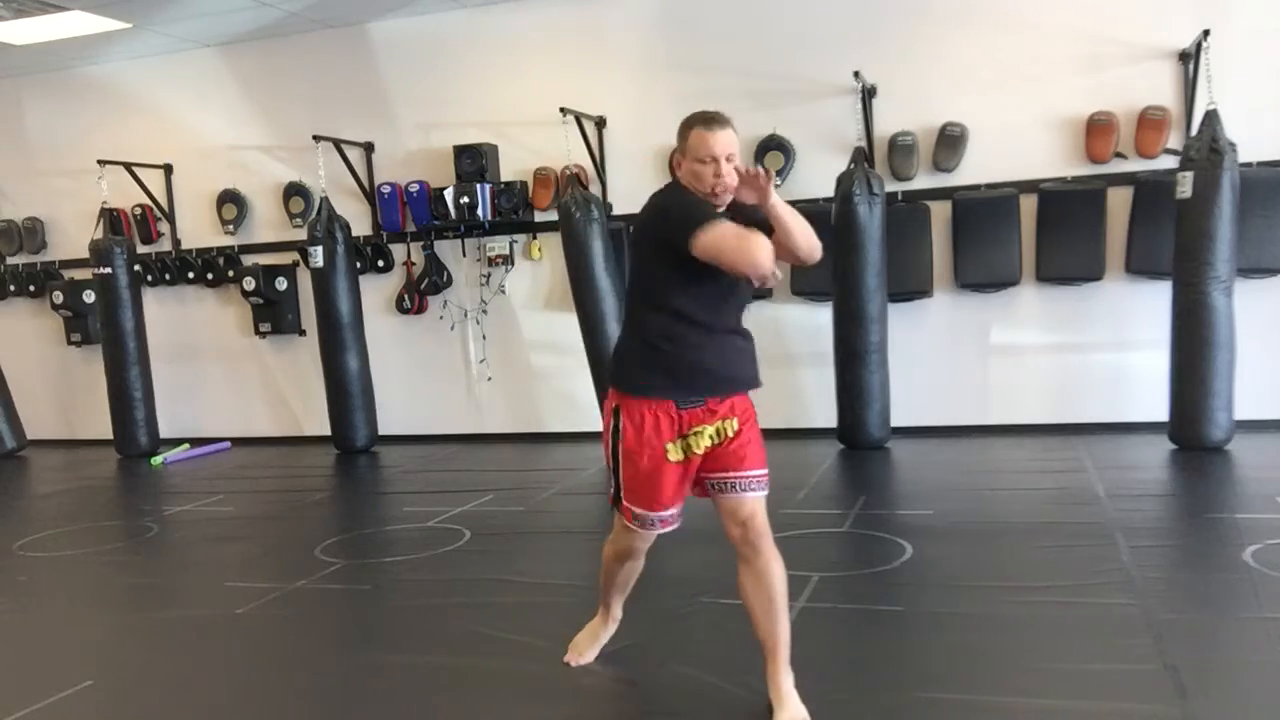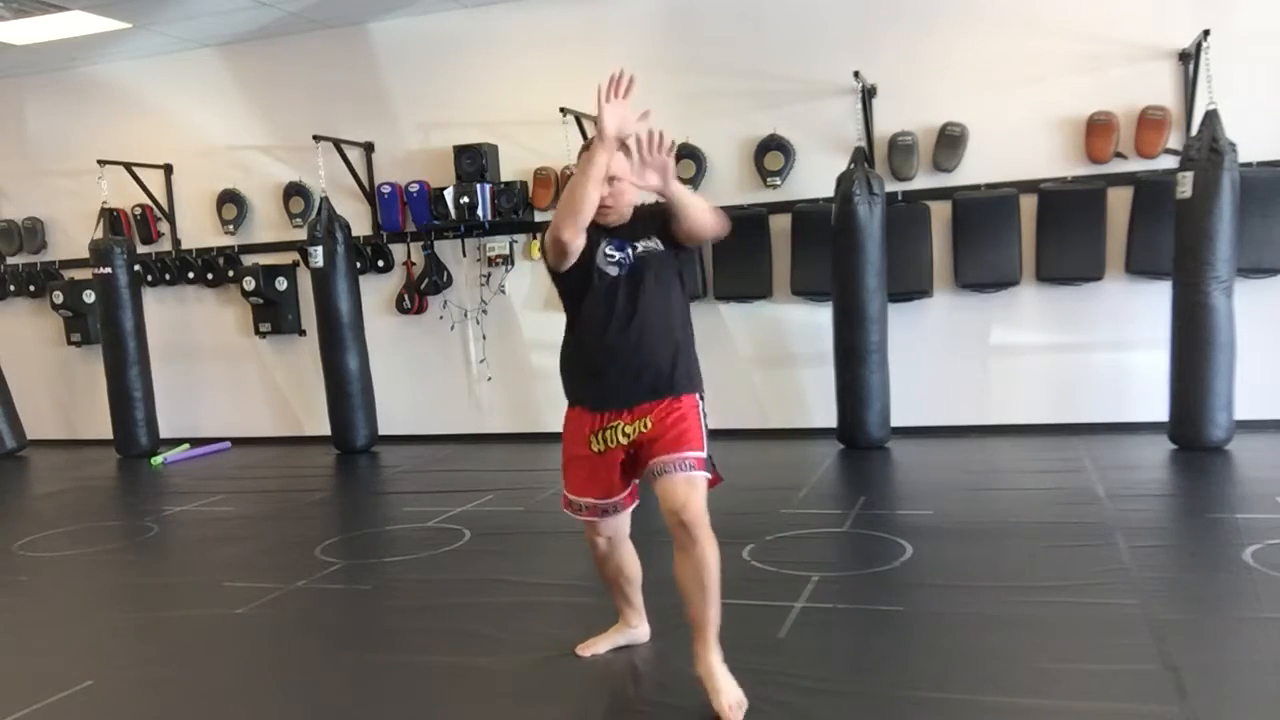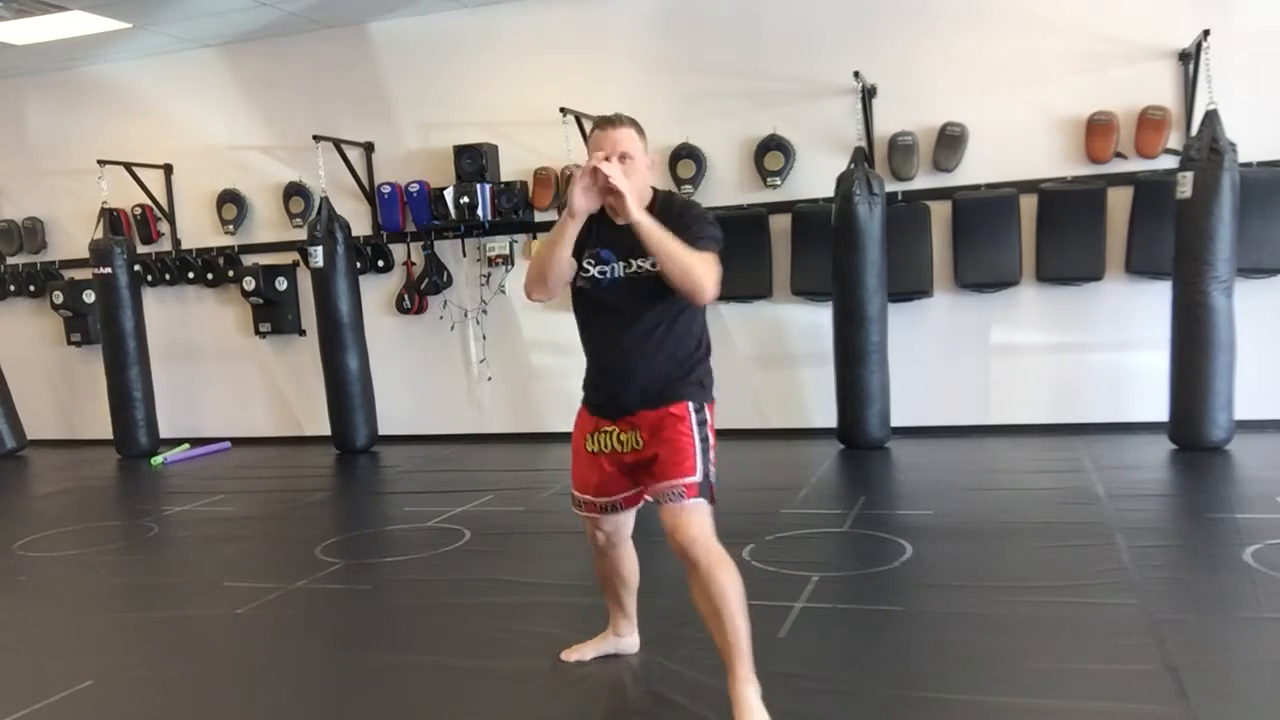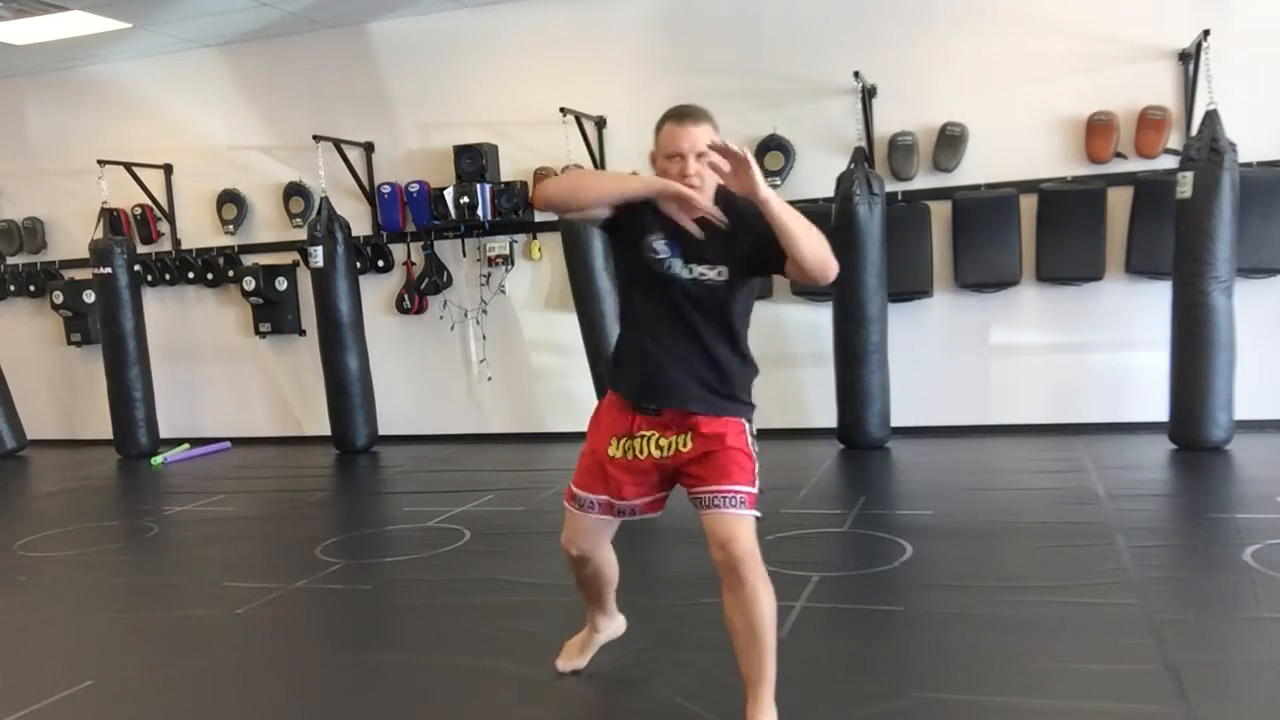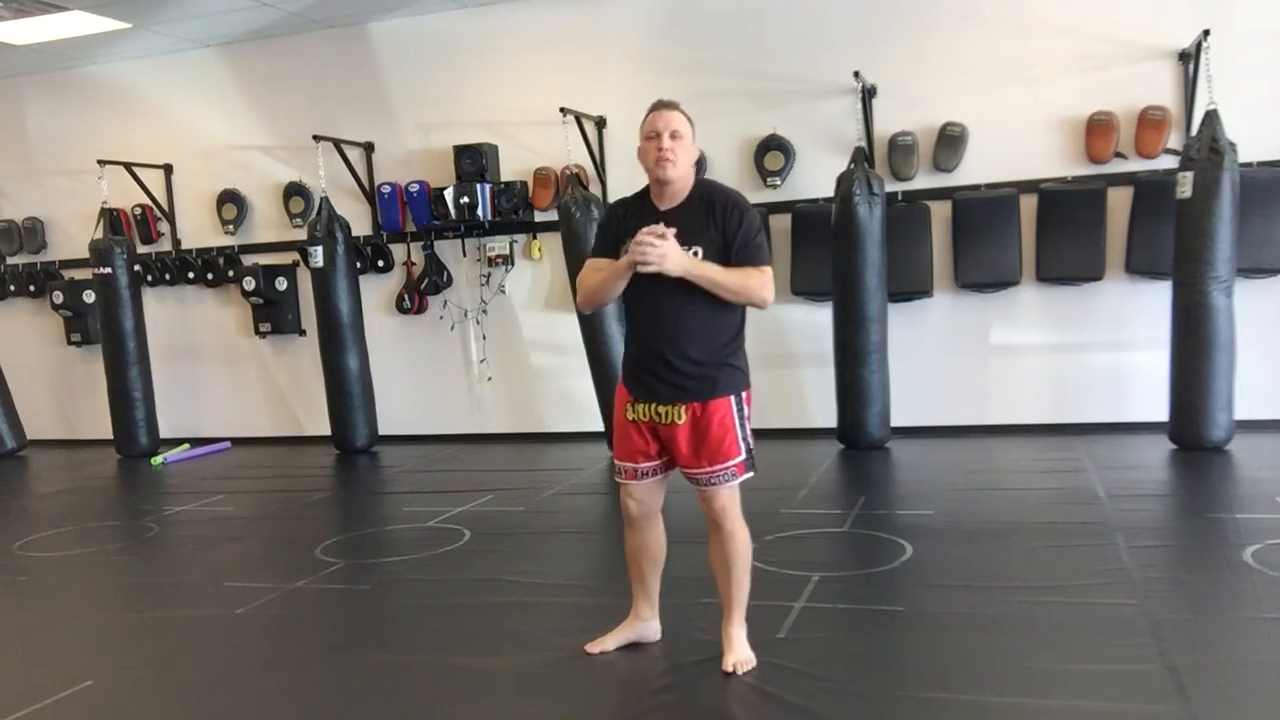
dt=1s
person 1, frame 1
left shoulder: (739, 211)
right shoulder: (672, 208)
left elbow: (809, 252)
right elbow: (752, 256)
left wrist: (768, 202)
right wrist: (758, 254)
left hip: (725, 400)
right hip: (651, 404)
left knee: (752, 531)
right knee: (635, 535)
right ankle: (606, 615)
person 1, frame 2
left shoulder: (661, 219)
right shoulder: (571, 241)
left elbow: (711, 228)
right elbow: (565, 230)
left wrist: (666, 182)
right wrist: (602, 141)
left hip: (671, 399)
right hip: (596, 413)
left knee: (686, 514)
right knee: (603, 533)
left ankle: (710, 658)
right ankle: (632, 621)
person 1, frame 3
left shoulder: (683, 214)
right shoulder: (585, 229)
left elbow: (702, 288)
right elbow: (538, 288)
left wrist: (636, 211)
right wrist: (575, 211)
left hip: (674, 405)
right hip: (603, 410)
left knee: (692, 537)
right knee: (603, 530)
right ankle: (621, 630)
person 1, frame 4
left shoulder: (744, 217)
right shoulder: (637, 201)
left elbow: (823, 270)
right elbow: (552, 194)
left wrist: (761, 193)
right wrist: (649, 187)
left hip: (716, 416)
right hip: (633, 409)
left knee: (737, 552)
right knee: (579, 540)
right ankle: (602, 621)
person 1, frame 5
left shoulder: (728, 207)
right shoulder: (621, 217)
left elbow: (762, 291)
right elbow: (586, 298)
left wrist: (682, 263)
right wrist: (629, 262)
left hip: (712, 389)
right hip: (640, 390)
left knee: (722, 510)
right knee: (637, 506)
left ankle: (735, 629)
right ankle: (643, 617)
